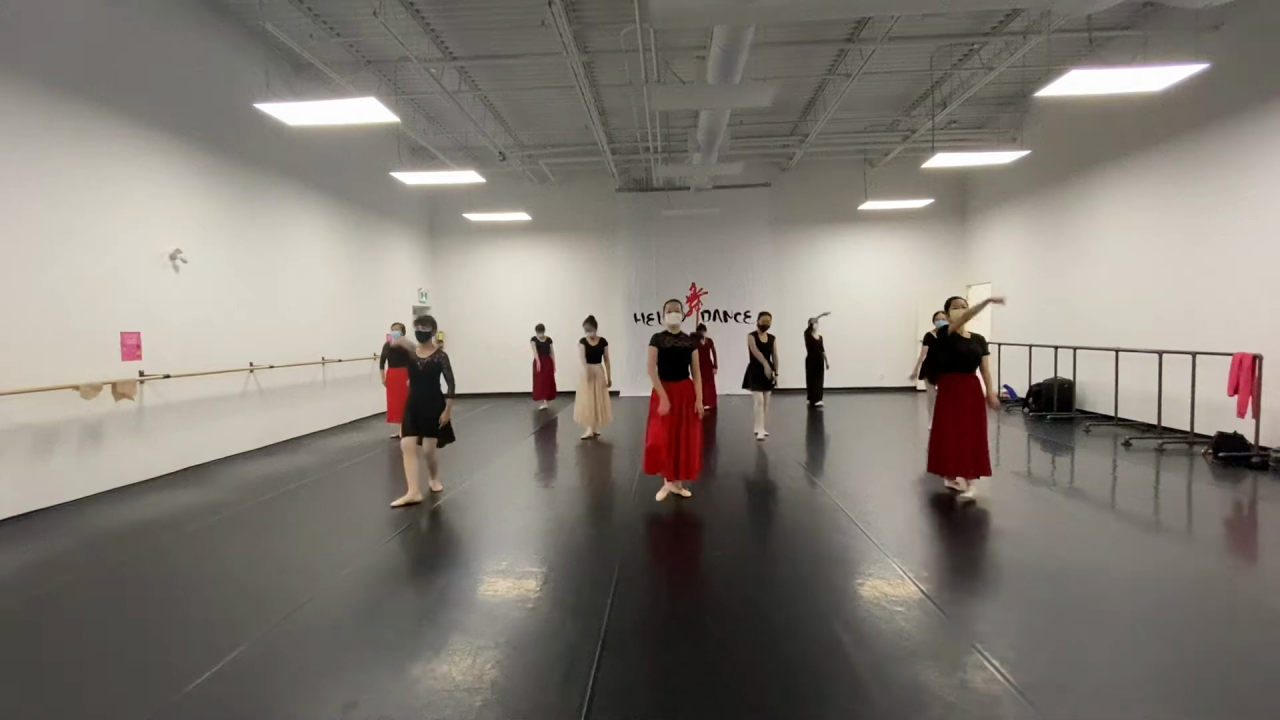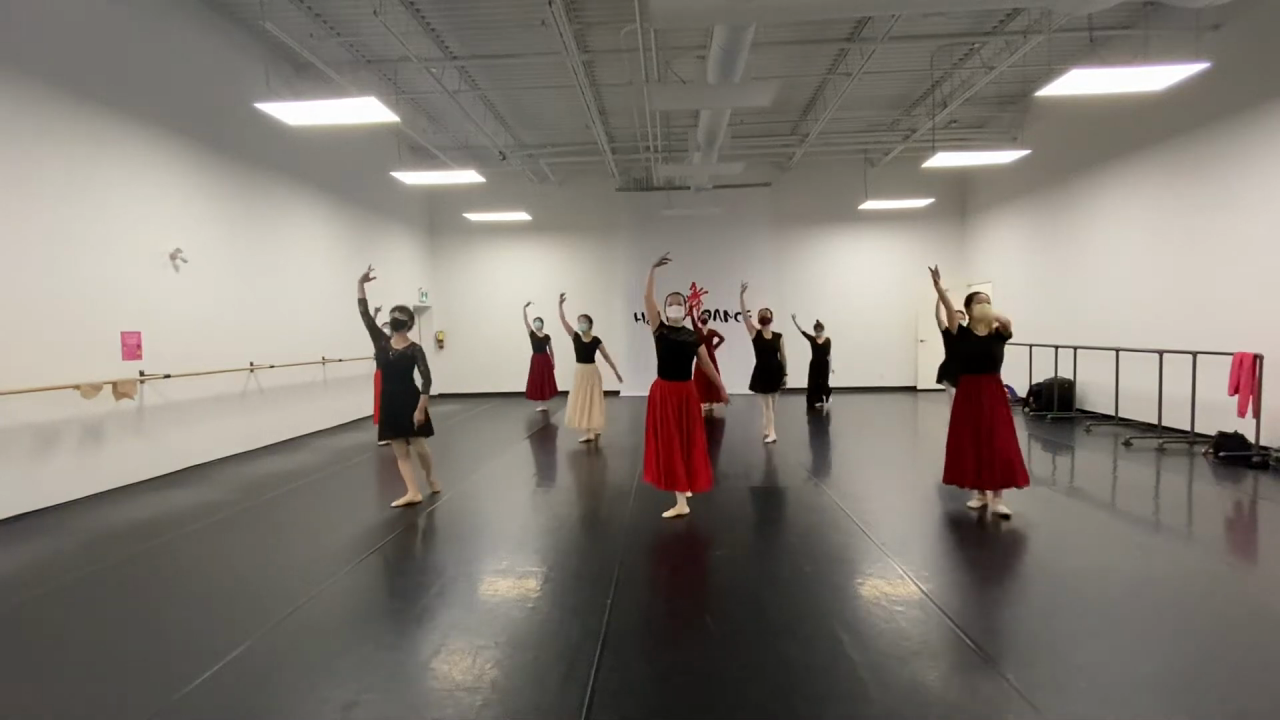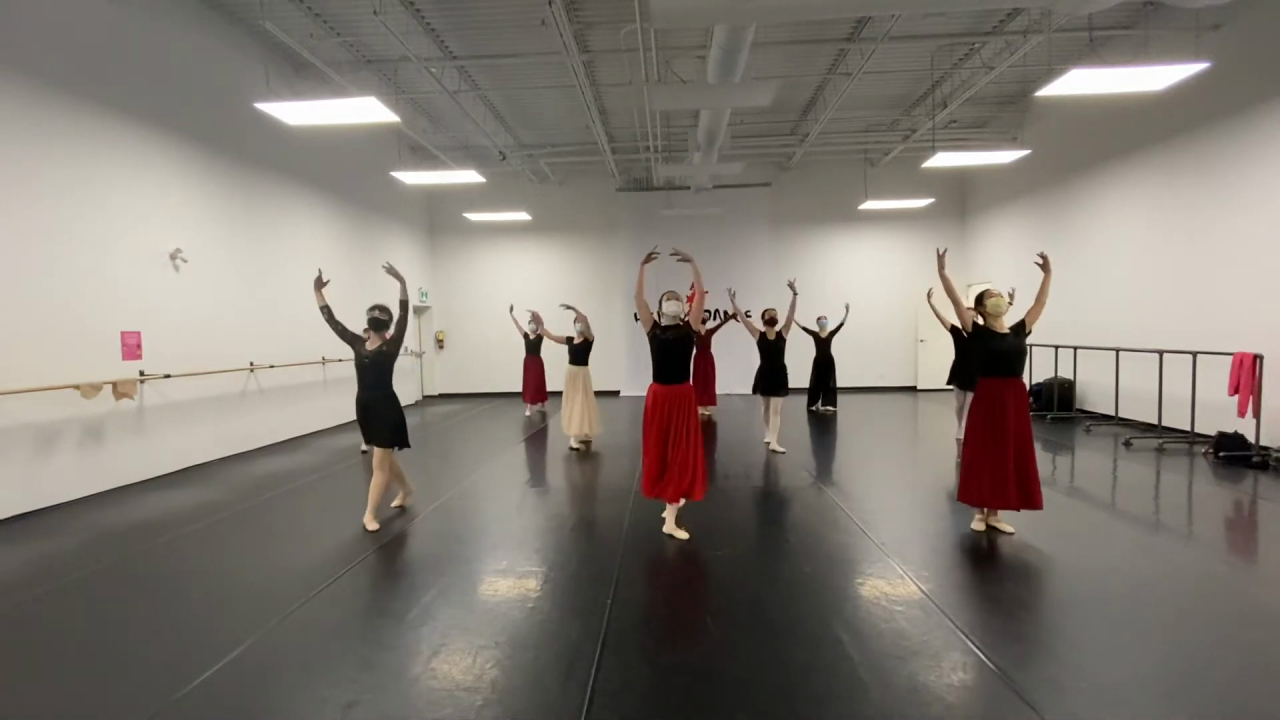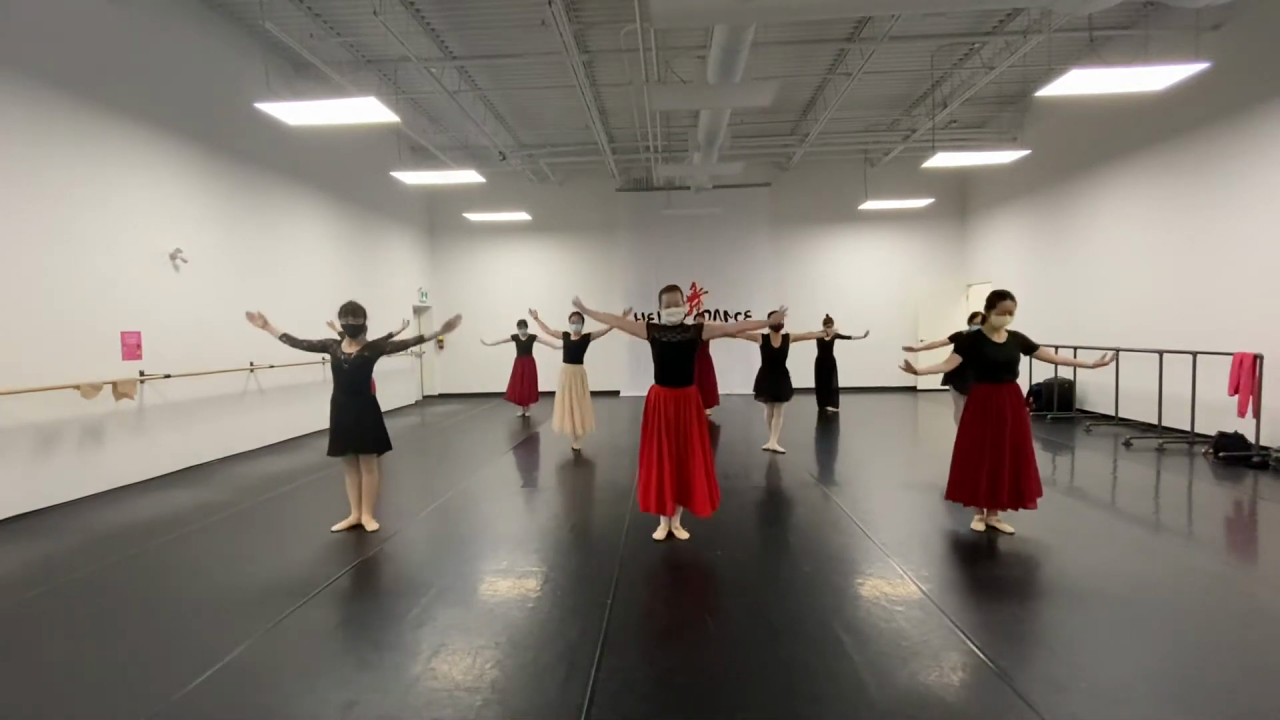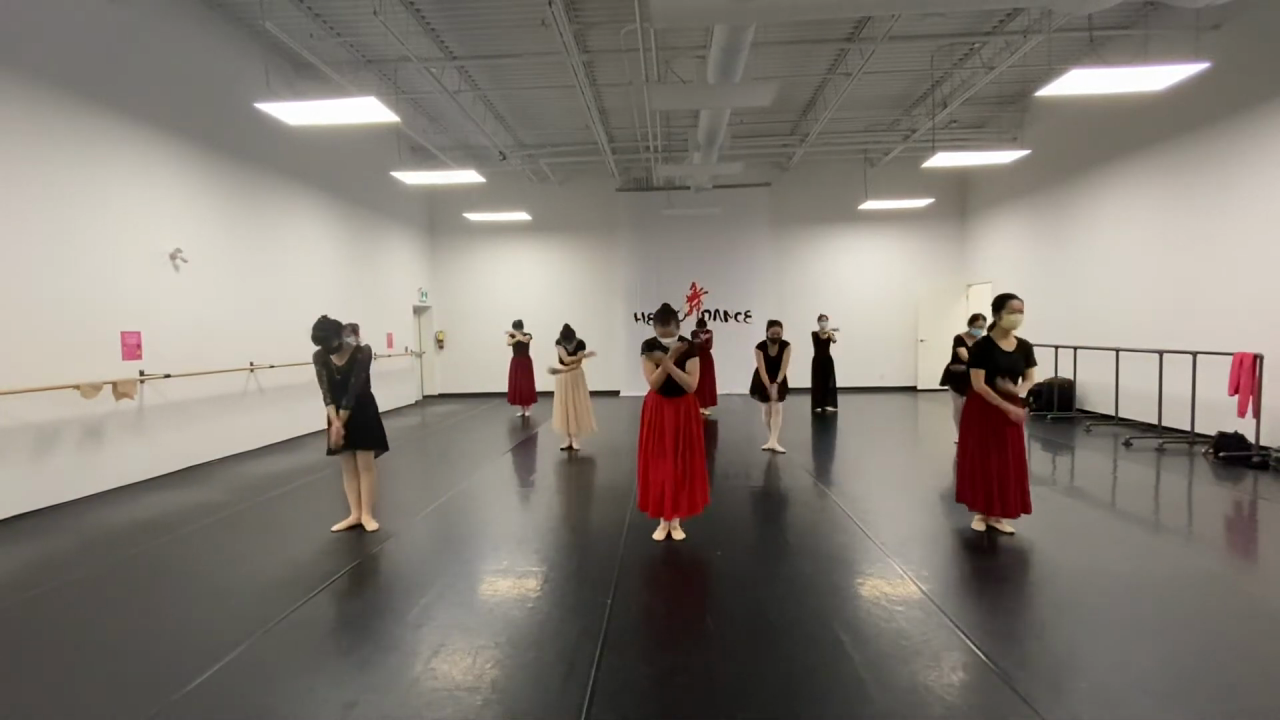
dt=1s
person 1, frame 1
left shoulder: (690, 341)
right shoulder: (657, 339)
left elbow: (696, 372)
right elbow: (651, 369)
left wrist: (699, 399)
right wrist: (662, 396)
left hip: (685, 392)
right hip: (663, 391)
left knee: (685, 440)
right knee: (660, 440)
left ankle: (678, 483)
right ankle: (667, 481)
person 1, frame 2
left shoulder: (693, 336)
right shoulder: (659, 330)
left elbow: (706, 365)
right elbow: (648, 298)
left wrist: (721, 388)
right wrist: (653, 269)
left hip: (686, 391)
right hip: (662, 391)
left knee: (688, 441)
right knee: (668, 443)
left ankle: (685, 485)
right ankle: (680, 500)
person 1, frame 3
left shoulder: (690, 329)
right shoulder: (653, 329)
left elbow: (701, 294)
right elbow: (638, 298)
left wrist: (692, 263)
right wrist: (642, 266)
left hip: (683, 396)
right hip: (658, 395)
left knee: (681, 453)
right knee: (659, 452)
left ankle: (670, 520)
right ankle: (672, 500)
person 1, frame 4
left shoulder: (696, 331)
right shoulder: (652, 331)
left elbow: (733, 328)
right elbow: (617, 321)
left wrist: (768, 322)
right wrist: (586, 310)
left hip: (687, 400)
right hip: (660, 400)
left knee: (687, 460)
right knee: (660, 460)
left ankle: (676, 520)
right ankle: (664, 520)
person 1, frame 5
left shoulder: (688, 347)
right shoulder: (648, 347)
left elbow: (692, 385)
right elbow: (653, 382)
left wrist: (670, 364)
right wrist: (668, 361)
left hip: (683, 408)
right hip: (657, 408)
left knee: (682, 465)
right knee: (658, 465)
left ankle: (676, 521)
right ankle: (663, 521)
person 2, frame 1
left shoulder: (978, 339)
right shoulder: (945, 335)
left elbow: (984, 368)
right elbow: (964, 319)
left wrist: (991, 392)
right wrist: (987, 301)
left hip: (972, 388)
right hip: (950, 388)
left knee: (970, 437)
right knee: (953, 436)
left ankle: (954, 478)
right ankle: (960, 480)
person 2, frame 2
left shoulder: (999, 332)
right shoulder: (960, 334)
left elbow: (1008, 324)
right elbow: (949, 309)
left wrist: (997, 318)
right wrist: (937, 285)
left hip: (993, 392)
right hip: (967, 393)
left knee: (999, 444)
right knee: (970, 443)
left ankle: (996, 498)
right ankle: (980, 492)
person 2, frame 3
left shoulder: (1019, 331)
right shoulder: (977, 333)
left elbow: (1039, 303)
right elbow: (957, 302)
left wrist: (1048, 274)
right wrist: (942, 272)
left hip: (1016, 399)
right hip: (988, 398)
left knee: (1011, 457)
right knee: (983, 456)
left ankle: (994, 514)
right ankle: (980, 513)
person 2, frame 4
left shoulder: (1017, 339)
right shoulder: (972, 340)
left elbow: (1052, 357)
right elbow: (948, 364)
left wrist: (1091, 364)
right wrist: (919, 371)
left hip: (1011, 402)
right hip: (982, 402)
left knee: (1009, 457)
right knee: (979, 457)
left ankle: (994, 514)
right ankle: (979, 513)
person 2, frame 5
left shoulder: (1025, 347)
right shoulder: (982, 346)
left elbow: (1029, 381)
right elbow: (978, 385)
left wrist: (1014, 390)
right wrist: (1006, 407)
left hip: (1010, 407)
right hip: (982, 409)
left knee: (1008, 463)
right knee: (982, 462)
left ankle: (995, 515)
right ankle: (980, 513)
person 3, frame 1
left shoulder: (440, 355)
right shoulder: (409, 351)
left elbow: (450, 384)
left wrist: (447, 410)
right wrist: (402, 342)
left hip: (434, 405)
right hip: (413, 405)
left knee: (429, 449)
right knee: (407, 448)
left ankle: (434, 478)
right ankle: (413, 492)
person 3, frame 2
left shoulder: (414, 349)
right shoulder: (381, 341)
left elbow: (426, 378)
right elbow: (364, 314)
left wrist: (421, 407)
right wrist: (361, 285)
left hip: (409, 400)
right hip: (389, 402)
left knee: (418, 448)
right knee: (400, 451)
left ankle: (431, 478)
right ankle: (413, 492)
person 3, frame 3
left shoulder: (392, 346)
right shoulder: (358, 344)
left elbow: (403, 315)
right elbow: (332, 321)
left wrist: (401, 283)
right wrist: (318, 292)
left hip: (385, 406)
right hip: (364, 405)
left knee: (379, 463)
right knee: (384, 457)
left ankle: (369, 514)
right ankle: (405, 488)
person 3, frame 4
left shoulder: (373, 348)
right shoulder: (332, 346)
left elbow: (405, 343)
right elbow: (297, 343)
left wrist: (438, 333)
right wrist: (268, 327)
left hip: (364, 409)
right hip: (340, 410)
left knee: (367, 465)
right knee: (350, 465)
left ankle: (368, 514)
right ankle: (355, 514)
person 3, frame 5
left shoulder: (361, 354)
right shoulder: (320, 357)
left elbow: (354, 391)
right elbow: (326, 391)
left wrist: (343, 425)
right wrist: (334, 422)
left hip: (362, 412)
right hip: (339, 413)
left knee: (366, 465)
right knee: (348, 467)
left ankle: (367, 514)
right ankle: (355, 514)
